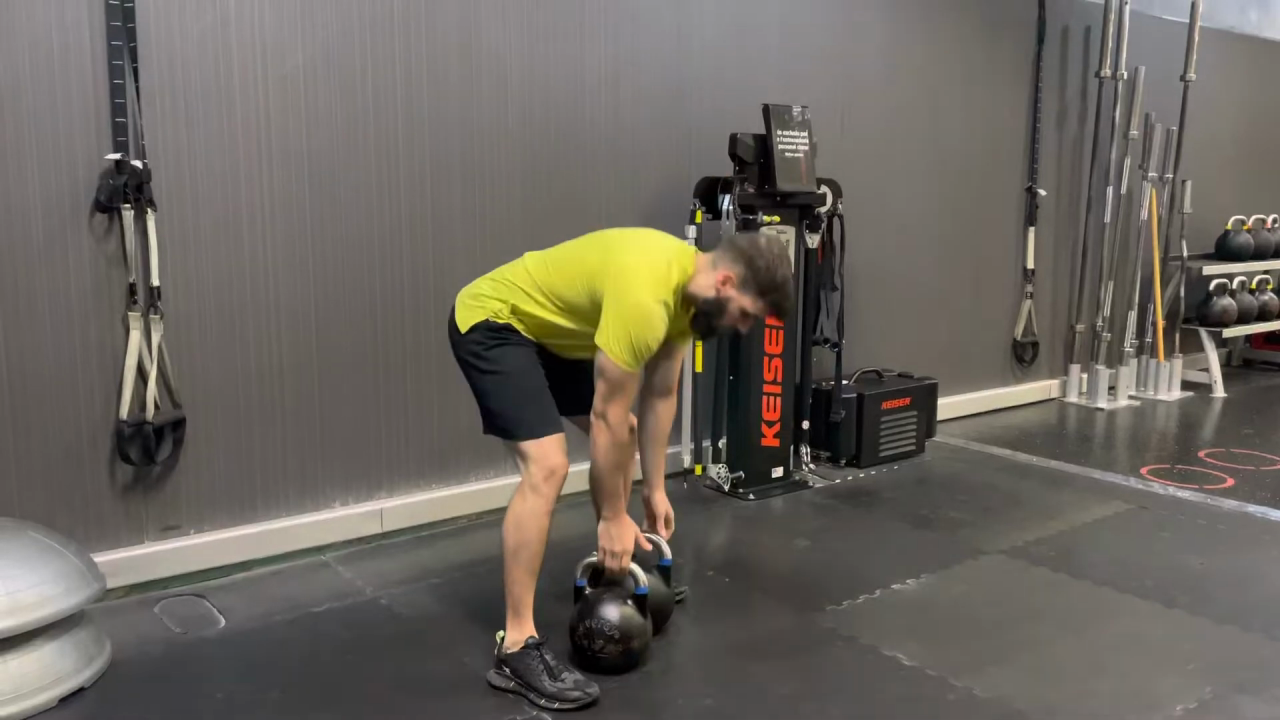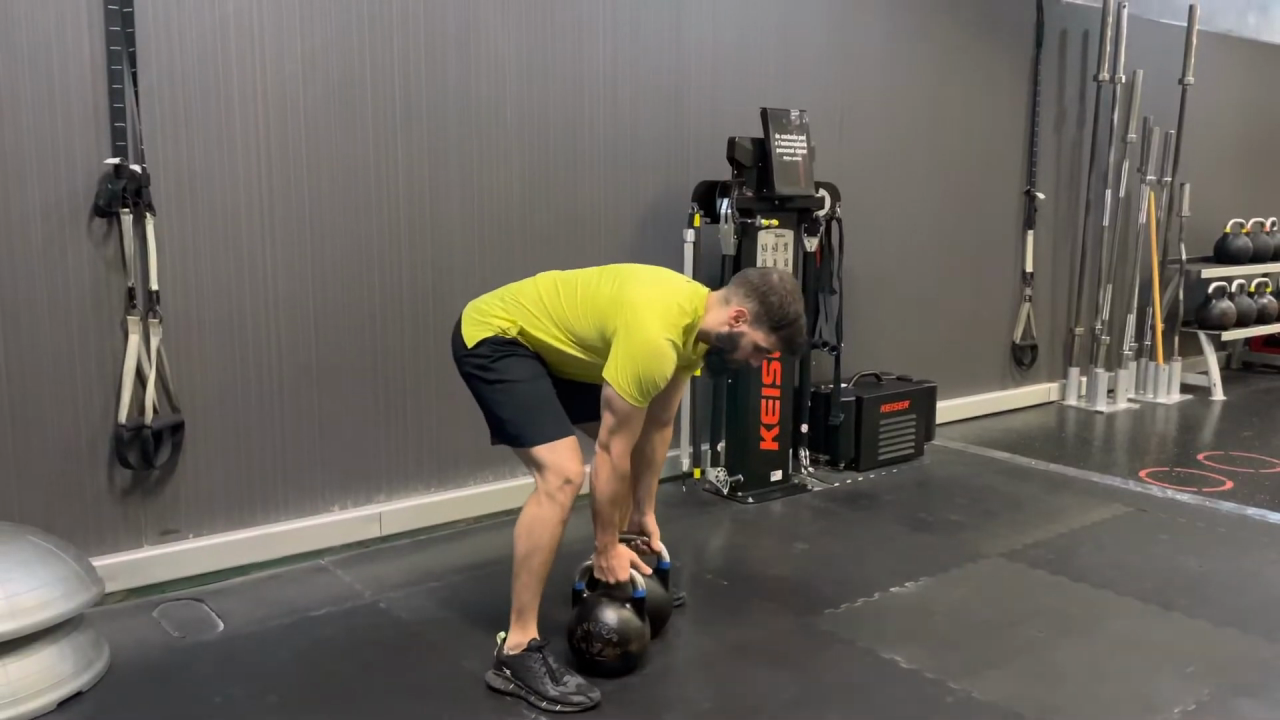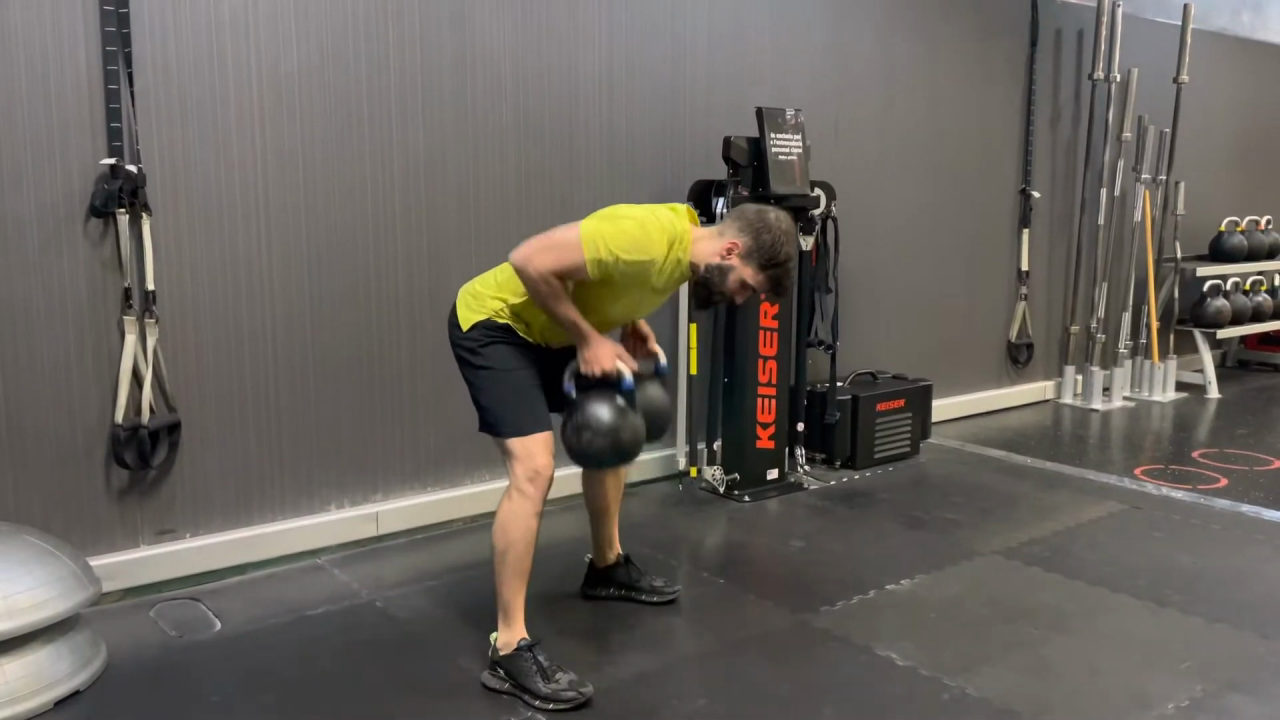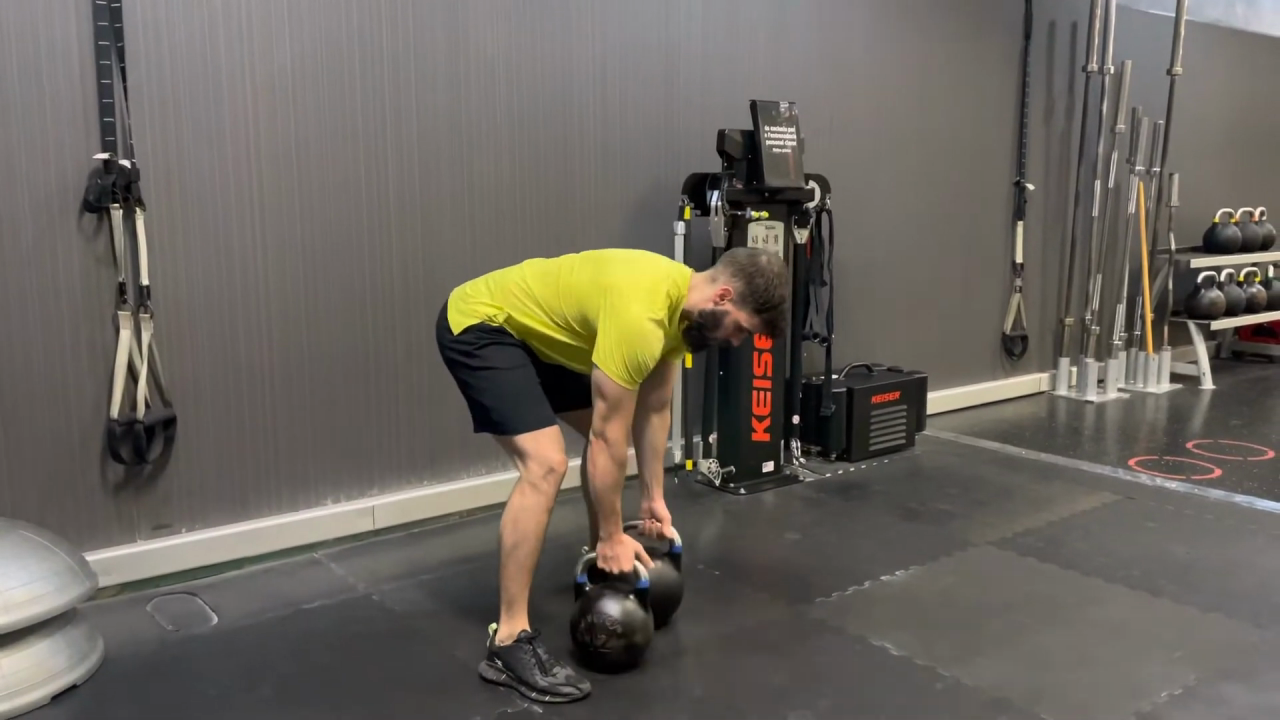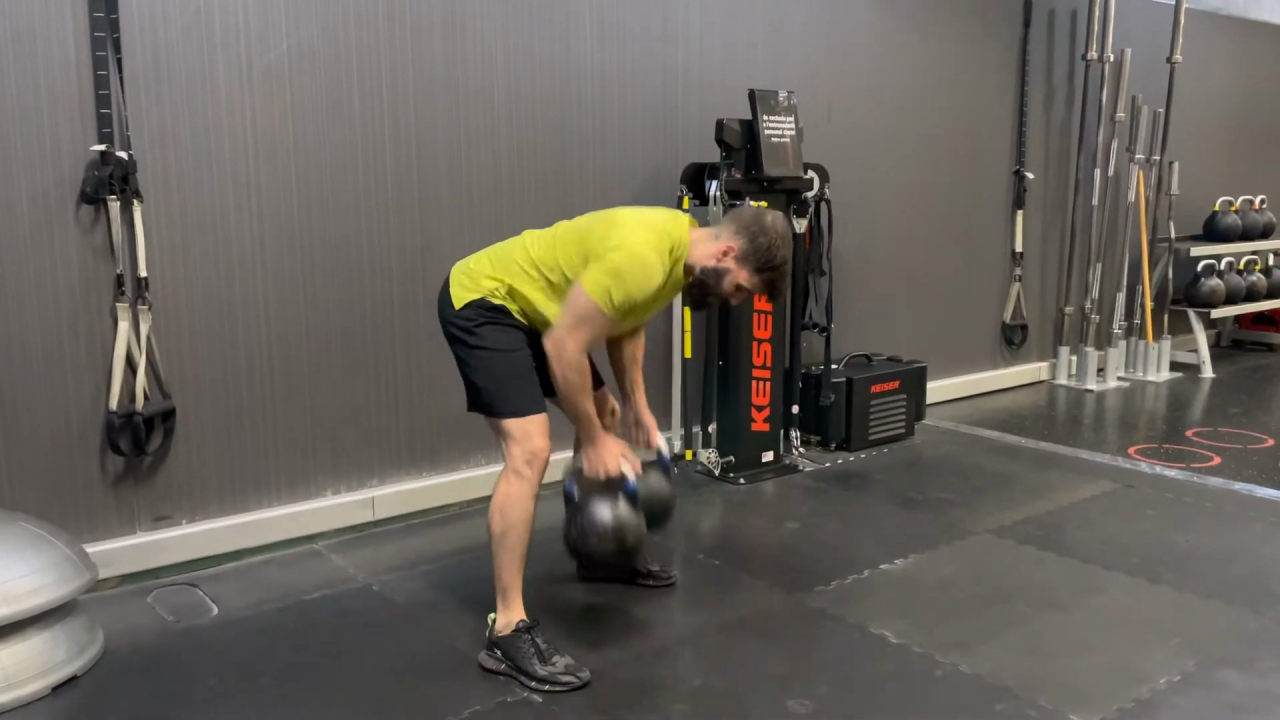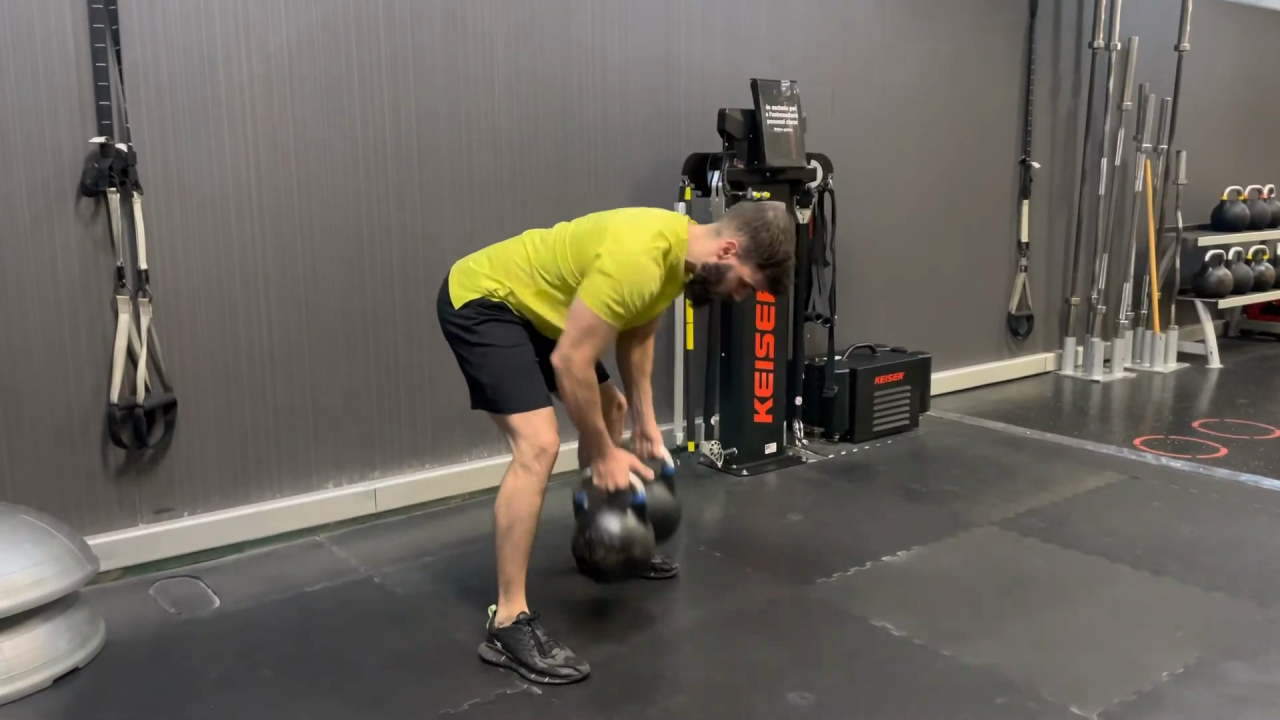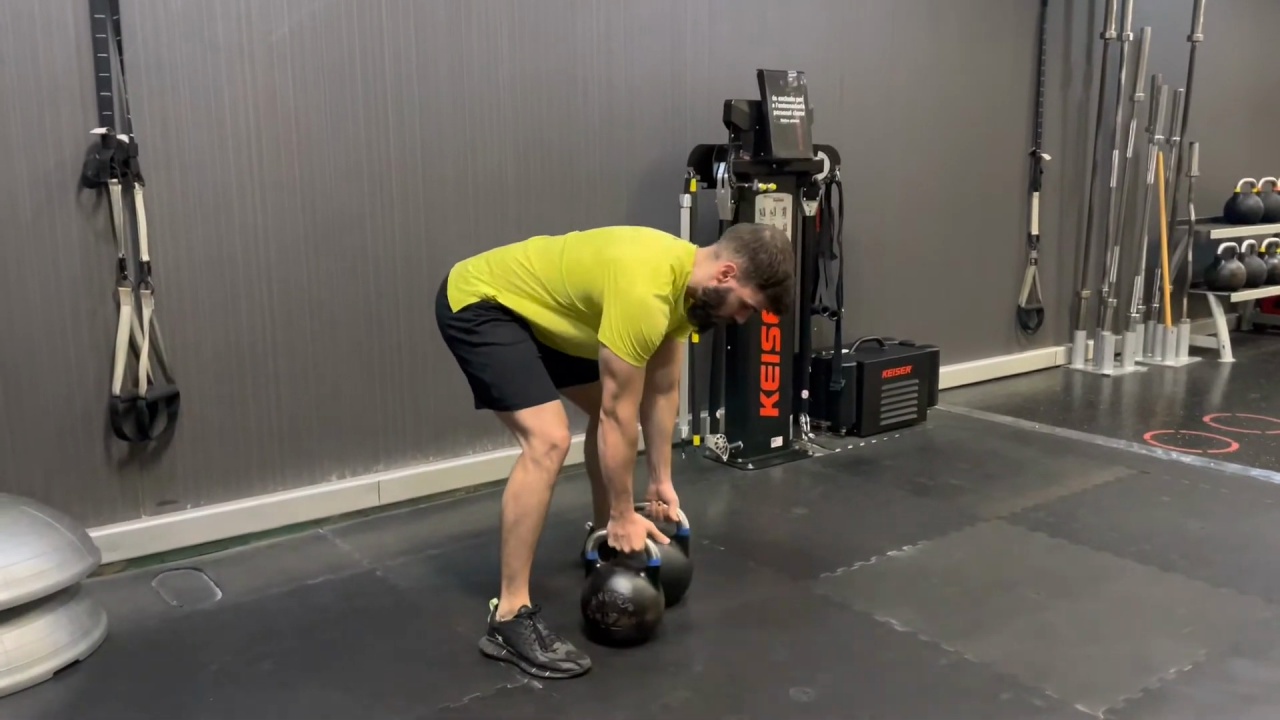
dt=0.7s
person 1, frame 1
left shoulder: (686, 285)
right shoulder: (643, 298)
left elbow: (661, 395)
right elbow: (607, 416)
left wrist: (656, 487)
right wrist: (613, 518)
left hip: (546, 329)
right hip: (492, 321)
left knee: (625, 435)
right knee: (548, 467)
left ankle: (615, 568)
right ankle: (517, 648)
person 1, frame 2
left shoulder: (696, 317)
right shoulder: (655, 335)
left elbow: (657, 426)
right elbow: (612, 451)
left wrist: (645, 511)
right wrist: (607, 548)
left hip: (546, 338)
right hip: (493, 336)
left knee: (626, 433)
right knee: (563, 475)
left ankle: (619, 576)
right ankle: (518, 652)
person 1, frame 3
left shoulder: (684, 242)
right shoulder: (645, 238)
right elbow: (528, 259)
left wrist: (634, 329)
right wrist: (588, 342)
left hip: (543, 326)
right hip: (493, 321)
right knee: (534, 469)
left ankle: (606, 566)
right ankle: (510, 649)
person 1, frame 4
left shoulder: (682, 301)
right shoulder: (639, 317)
left elbow: (653, 410)
right elbow: (606, 439)
left wrist: (653, 498)
right wrist: (611, 537)
left hip: (530, 327)
right hip: (478, 325)
left knee: (609, 427)
right knee: (546, 464)
left ankle: (601, 562)
right ankle: (508, 643)
person 1, frame 5
left shoulder: (681, 252)
right shoulder: (641, 256)
left elbow: (626, 323)
right elbow: (563, 347)
left wrist: (639, 411)
right wrist: (593, 442)
left hip: (530, 306)
right hip: (481, 302)
left knee: (607, 415)
right knee: (530, 451)
right ankle: (508, 631)
person 1, frame 6
left shoulder: (682, 250)
right shoulder: (637, 261)
left elbow: (637, 339)
right elbow: (571, 364)
left wrist: (647, 423)
right wrist: (602, 455)
left hip: (529, 302)
right hip: (480, 299)
left knee: (612, 408)
right knee: (538, 445)
right ankle: (508, 623)
person 1, frame 7
left shoulder: (684, 280)
right shoulder: (644, 293)
left elbow: (661, 392)
right elbow: (618, 416)
left wrist: (661, 481)
right wrist: (623, 516)
left hip: (529, 303)
right hip: (478, 301)
left knee: (610, 404)
right knee: (548, 440)
left ankle: (604, 539)
right ankle: (510, 618)
